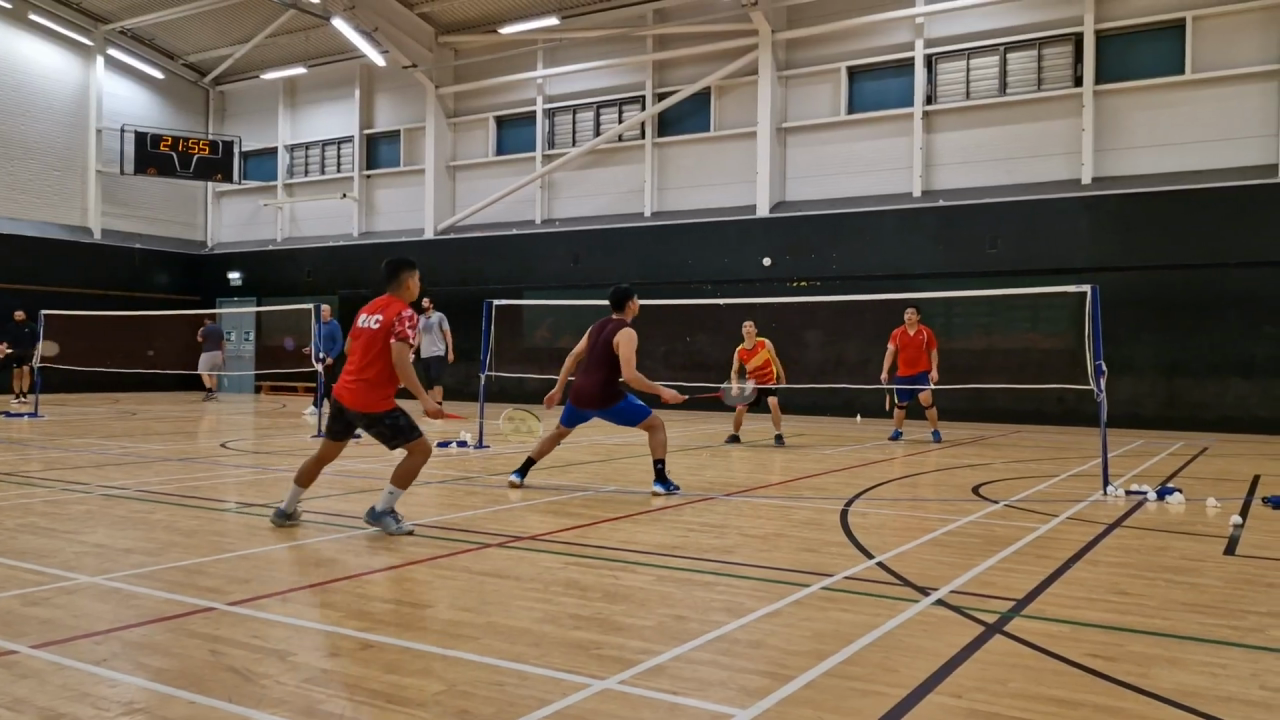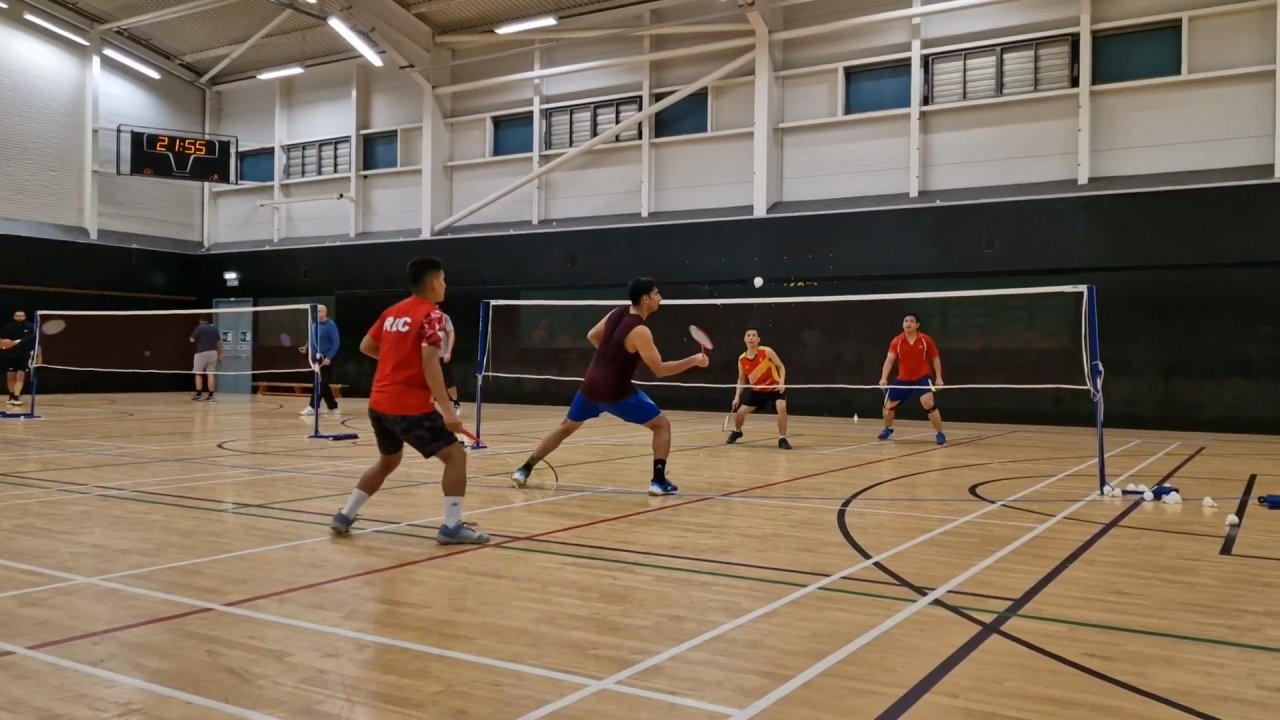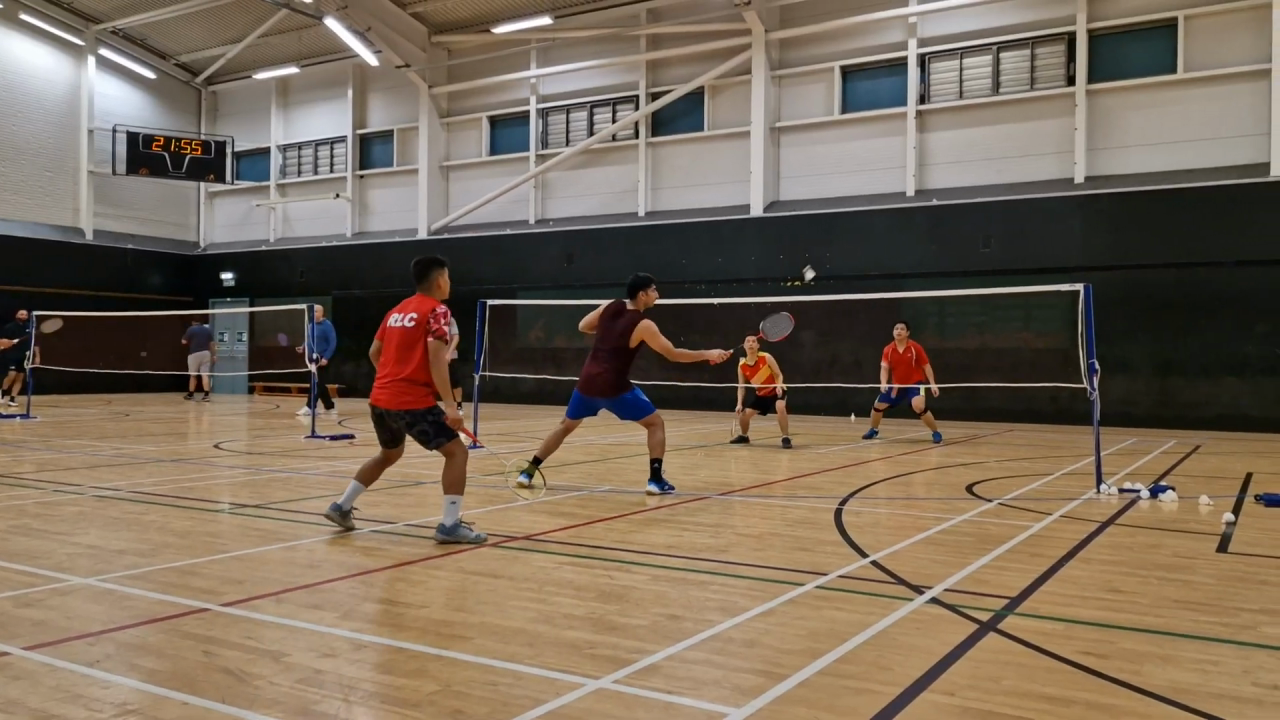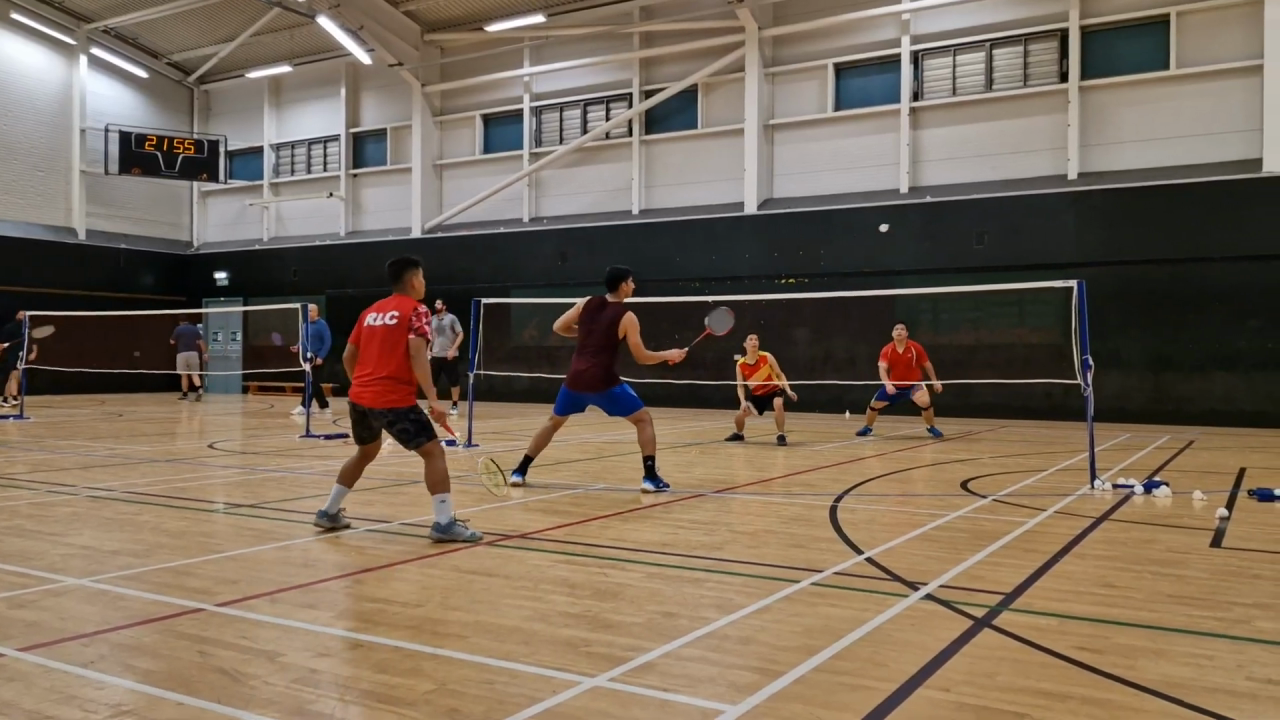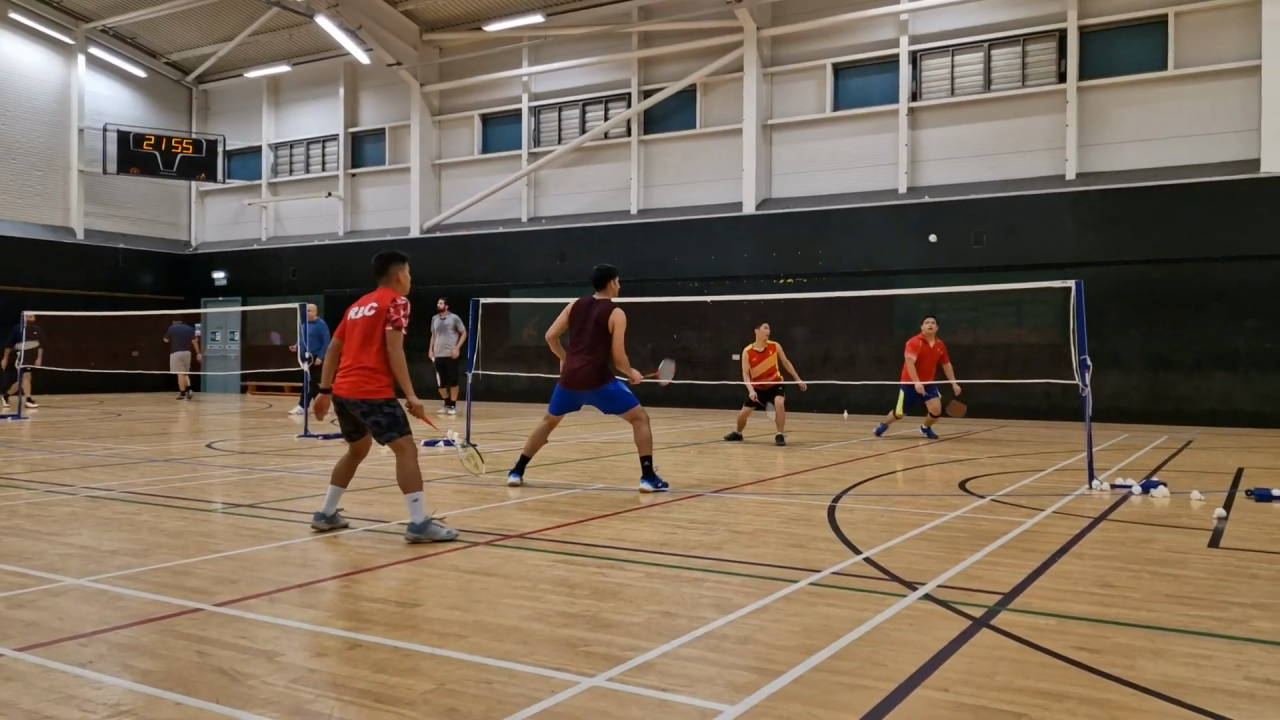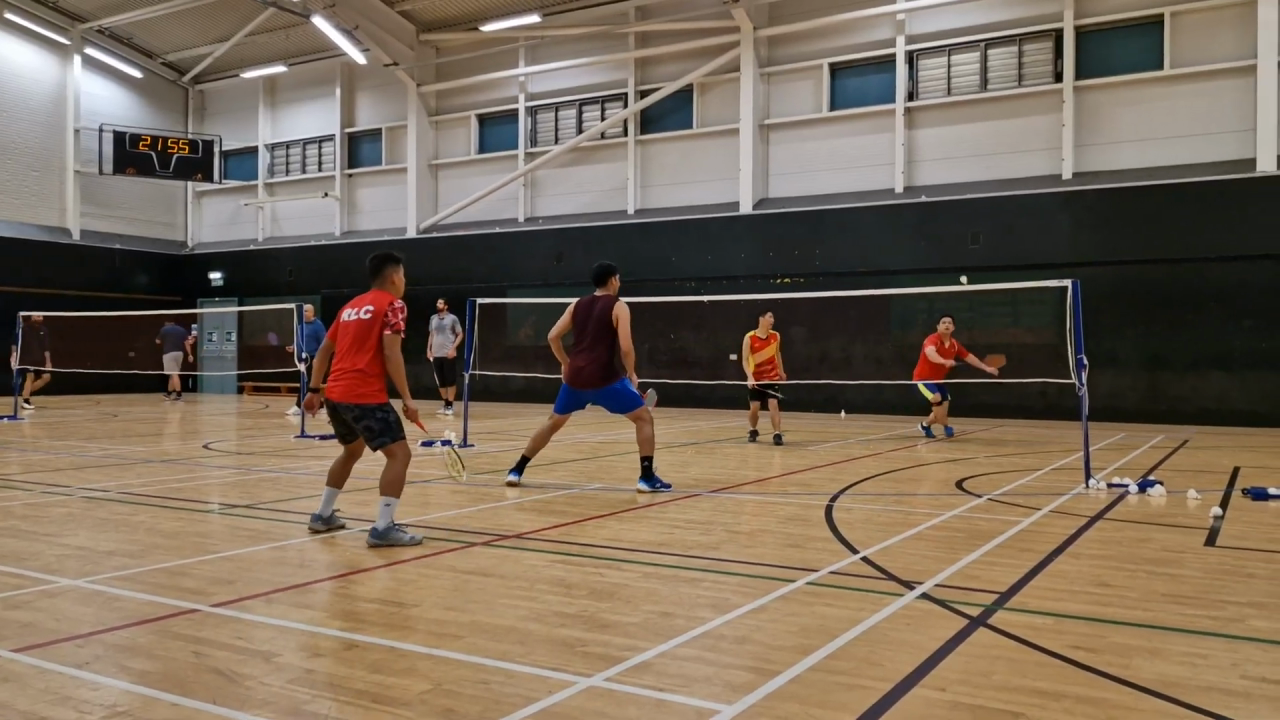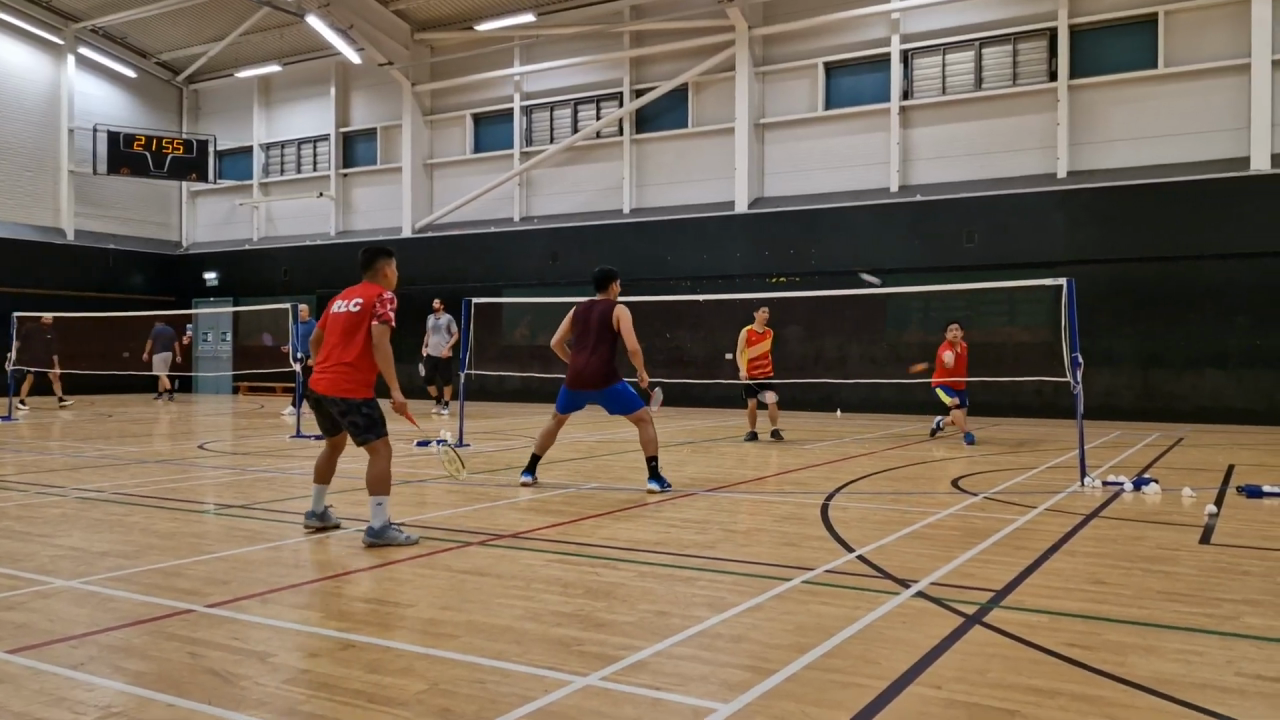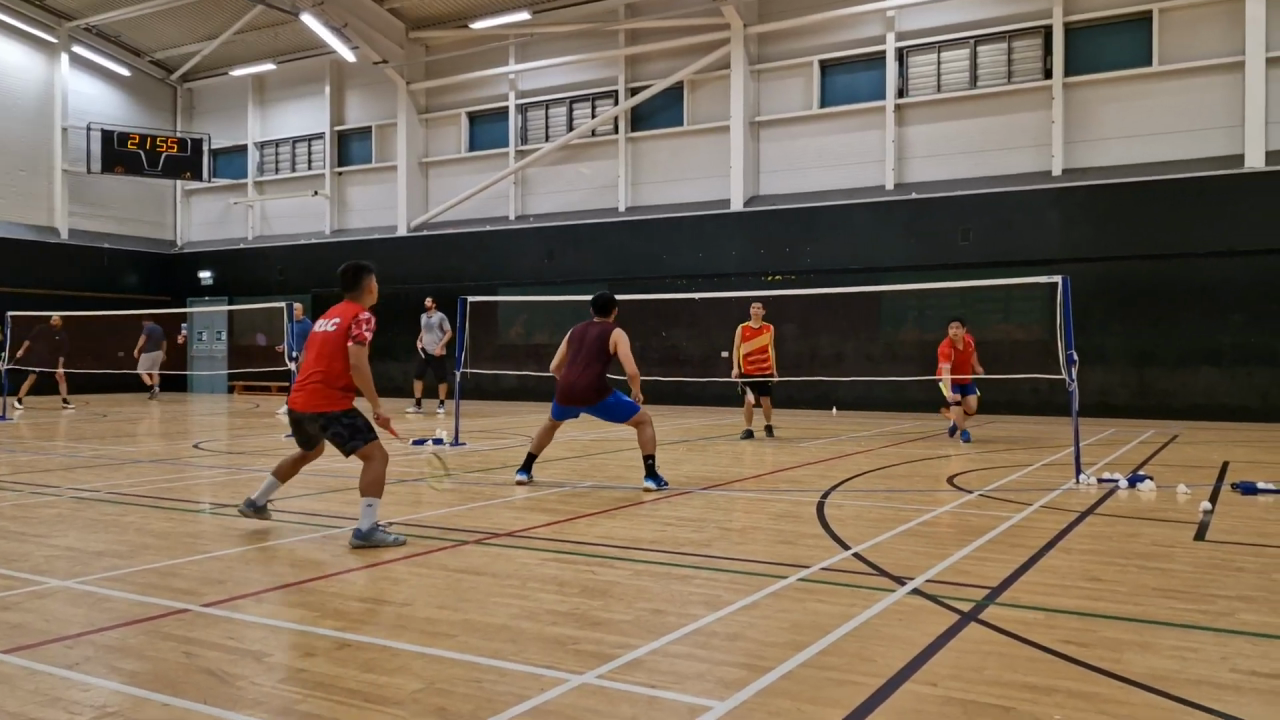
dt=0.2s
person 1, frame 1
left shoulder: (370, 309)
right shoulder: (404, 314)
right elbow: (401, 362)
right wrist: (426, 401)
left hip: (343, 395)
right hip: (374, 402)
left knee: (325, 453)
right knee: (420, 450)
left ankle: (285, 510)
right ankle: (382, 510)
person 1, frame 2
left shoulder: (391, 312)
right shoulder: (431, 316)
left elbow: (366, 347)
right elbow: (430, 365)
right wrist: (447, 411)
left hip: (379, 404)
right hip: (410, 407)
left knee: (388, 462)
right knee: (454, 455)
left ankle: (346, 515)
right ankle: (452, 526)
person 1, frame 3
left shoulder: (396, 311)
right shoulder: (437, 311)
left elbow: (374, 352)
right elbow: (437, 360)
right wrist: (450, 406)
left hip: (380, 399)
right hip: (413, 401)
left knee: (389, 455)
right knee: (456, 452)
left ankle: (341, 507)
right ankle: (450, 524)
person 1, frame 4
left shoulder: (371, 312)
right shoulder: (416, 310)
left elbow: (348, 356)
right elbow: (418, 358)
right wrist: (433, 401)
left hip: (360, 397)
right hip: (393, 400)
left knee: (366, 452)
right knee: (433, 454)
left ankle: (329, 511)
right ankle: (445, 523)
person 1, frame 5
left shoulder: (357, 305)
right shoulder: (396, 302)
left elbow: (333, 351)
right elbow: (394, 351)
left wrist: (324, 391)
right wrist: (412, 395)
left hip: (345, 390)
right hip: (373, 392)
left knee: (357, 449)
right knee: (406, 450)
left ankle: (326, 513)
right ankle: (419, 522)
person 1, frame 6
left shoulder: (352, 306)
right shoulder: (392, 305)
left elbow: (323, 350)
right elbow: (391, 354)
left wrist: (314, 390)
right wrist: (407, 399)
left hip: (335, 393)
right hip: (364, 397)
left knee: (352, 451)
right knee: (399, 454)
left ankle: (323, 515)
right ankle: (383, 527)
person 1, frame 7
left shoulder: (341, 297)
right shoulder: (382, 297)
left elbow: (314, 342)
right elbow: (379, 346)
right wrist: (396, 391)
left hip: (319, 386)
right hip: (352, 390)
left knee: (334, 446)
right knee: (380, 452)
left ankle: (317, 514)
right ankle: (378, 528)
person 1, frame 8
left shoulder: (330, 316)
right shoulder: (362, 316)
right elbow: (357, 365)
right wrist: (377, 406)
left hip: (300, 403)
right hip: (330, 406)
left knee: (307, 453)
right knee: (376, 457)
left ankle: (257, 502)
right ankle: (366, 529)
person 2, frame 1
left shoulder: (599, 325)
right shoulder: (627, 333)
left elbow: (573, 356)
right elbow: (630, 377)
left wrist: (558, 389)
right wrist: (662, 390)
left hip: (579, 395)
right hip: (607, 398)
left knee: (559, 432)
right knee: (656, 425)
left ankle: (519, 473)
right ankle: (661, 480)
person 2, frame 2
left shoulder: (616, 313)
right shoulder: (640, 331)
left elbow: (592, 336)
right elbow: (659, 370)
right wrist: (694, 361)
left hip: (590, 387)
right hip: (617, 392)
left knee: (566, 428)
right knee: (661, 425)
left ankle: (524, 470)
right ankle: (659, 481)
person 2, frame 3
left shoulder: (609, 306)
right shoulder: (643, 326)
left elbow: (583, 326)
right elbow: (673, 354)
right wrist: (708, 354)
left hip: (587, 383)
right hip: (614, 387)
left knee: (565, 426)
right knee: (655, 424)
left ankle: (527, 472)
right ankle: (655, 480)
person 2, frame 4
left shoulder: (587, 303)
right shoulder: (627, 317)
left elbow: (558, 327)
right elbow: (642, 357)
right wrist: (669, 355)
left hip: (575, 378)
right hip: (604, 382)
left knee: (554, 422)
right knee: (644, 421)
left ankle: (520, 472)
right ankle: (650, 477)
person 2, frame 5
left shoulder: (575, 305)
right shoulder: (616, 313)
left elbow: (550, 336)
right elbow: (618, 357)
right wrist: (631, 373)
left hip: (569, 378)
right hip: (598, 380)
left knee: (548, 422)
right knee: (640, 418)
left ankle: (517, 471)
right ankle: (648, 477)
person 2, frame 6
left shoulder: (577, 305)
right shoulder: (619, 307)
left elbow: (553, 337)
right elbow: (626, 348)
left wrist: (566, 363)
right wrist: (631, 373)
left hip: (575, 377)
right hip: (605, 378)
left knee: (554, 423)
right knee: (644, 418)
left ankle: (517, 471)
right ankle: (647, 477)
person 2, frame 7
left shoulder: (577, 310)
right shoulder: (619, 310)
left elbow: (555, 344)
right elbow: (633, 348)
right wrist: (642, 373)
left hip: (575, 379)
right hip: (604, 380)
left knee: (557, 420)
right knee: (644, 419)
left ankle: (529, 471)
right ankle: (654, 477)
person 2, frame 8
left shoulder: (575, 331)
right shoulder: (616, 334)
left elbow: (555, 367)
right elbow: (632, 372)
right wrist: (637, 393)
left hip: (565, 393)
right hip: (595, 393)
left knee: (552, 423)
right knee: (644, 420)
left ankle: (524, 470)
right ankle: (651, 476)
